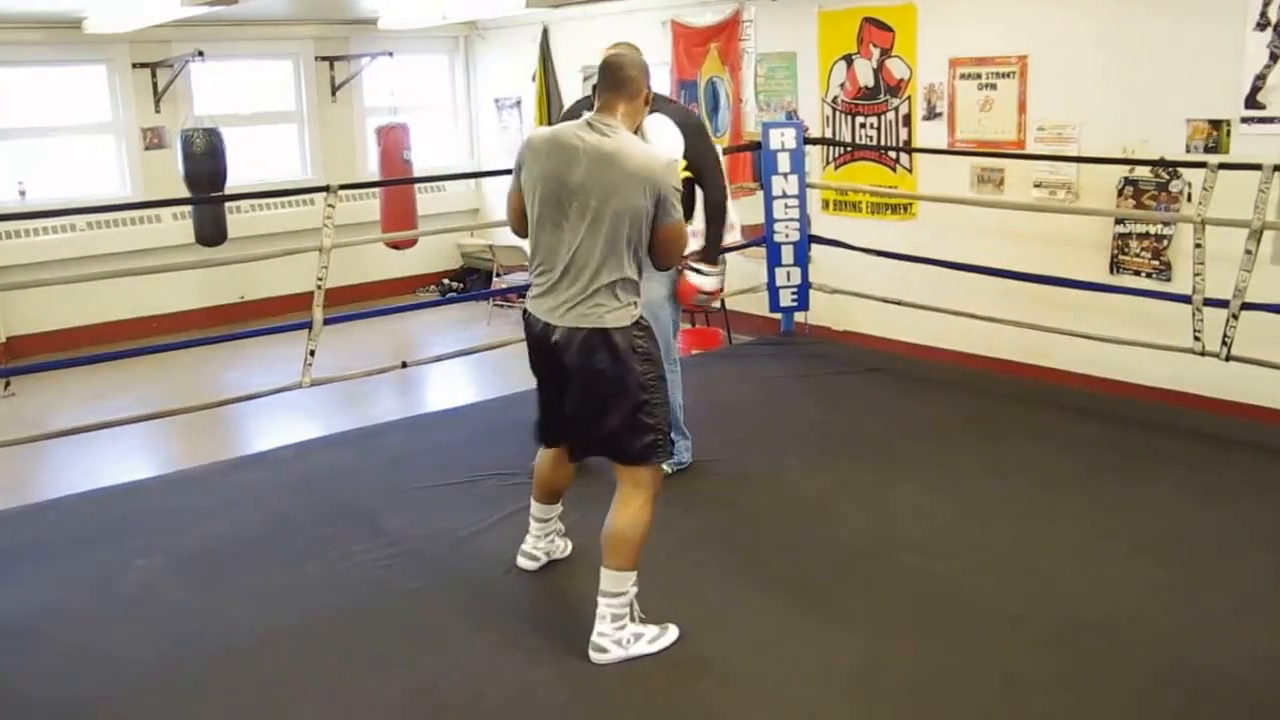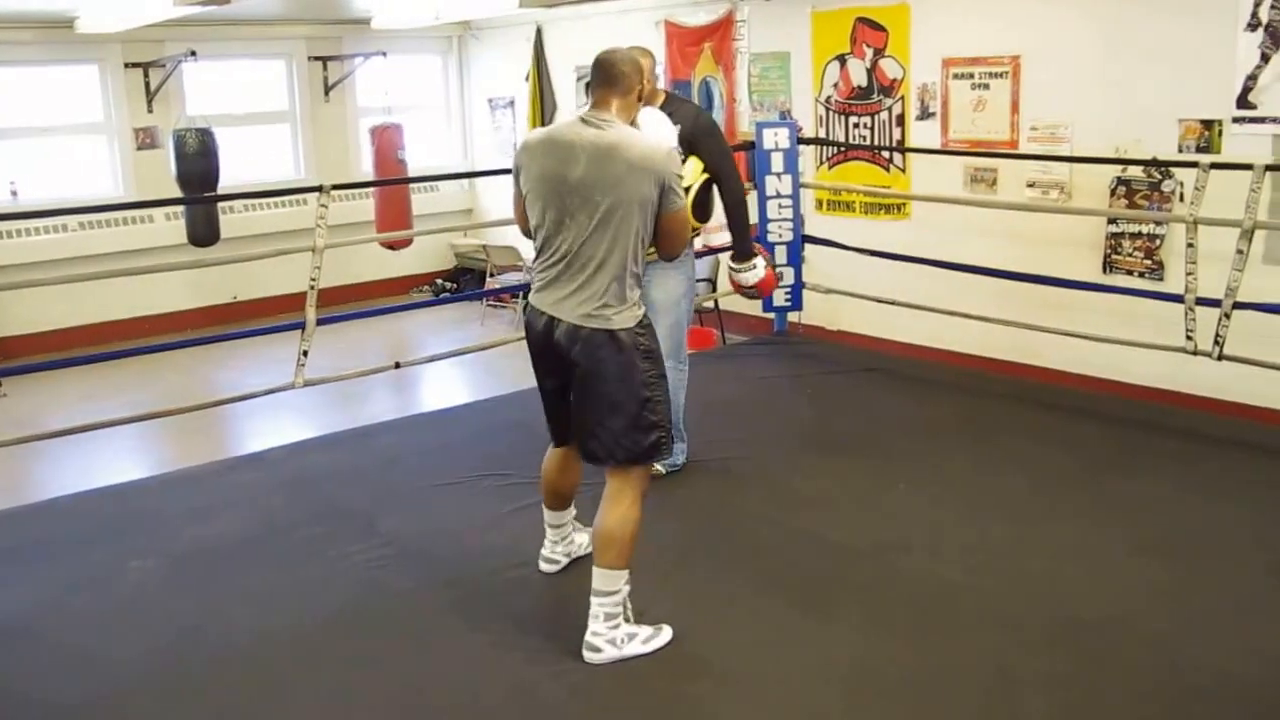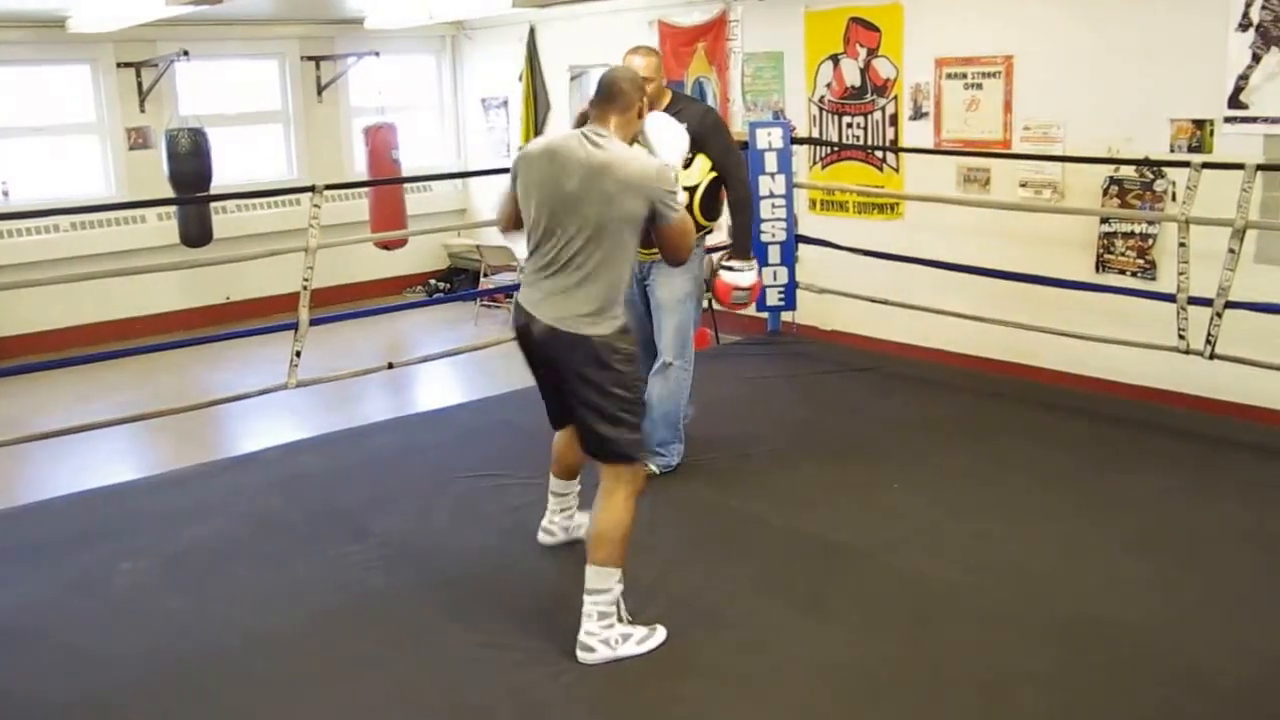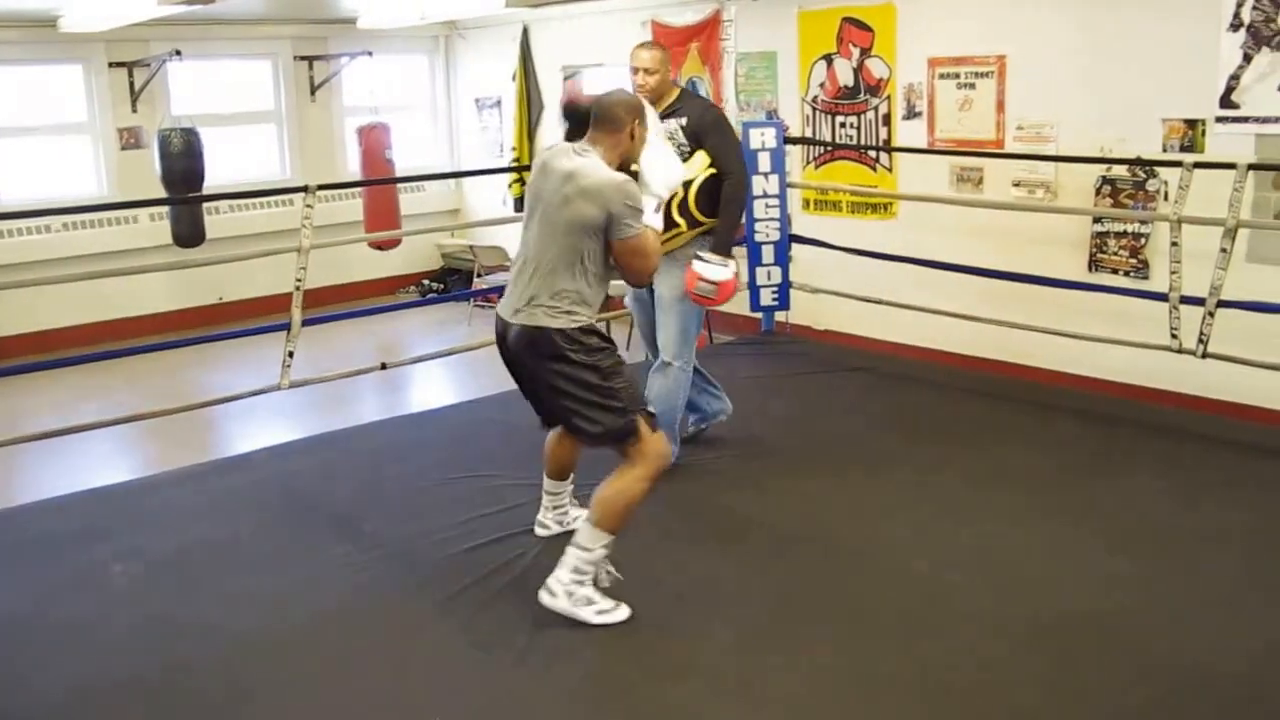
dt=0.2s
person 1, frame 1
left shoulder: (537, 144)
right shoulder: (655, 168)
left elbow: (518, 224)
right elbow: (666, 258)
left hip: (542, 320)
right hip: (607, 333)
left knee: (559, 437)
right knee: (639, 477)
left ankle: (539, 541)
right ankle: (613, 628)
person 1, frame 2
left shoulder: (534, 146)
right shoulder: (656, 158)
right elbow: (673, 247)
left hip: (544, 317)
right hip: (609, 330)
left knee: (568, 439)
right knee: (628, 475)
left ankle: (558, 543)
right ankle: (607, 628)
person 1, frame 3
left shoulder: (542, 154)
right shoulder: (648, 174)
left elbow: (509, 222)
right elbow: (681, 251)
left hip: (533, 319)
right hip: (589, 335)
left knee: (578, 417)
right knee: (624, 474)
left ankle: (560, 517)
right ankle: (601, 626)
person 1, frame 4
left shoulder: (551, 159)
right shoulder: (616, 189)
right elbow: (640, 273)
right wrist: (652, 204)
left hip: (514, 324)
right hip: (560, 335)
left knee: (573, 418)
right knee: (647, 454)
left ankle: (555, 512)
right ankle: (572, 582)
person 2, frame 1
left shoulder: (677, 120)
right shoulder: (583, 113)
left elbow: (714, 186)
left wrist: (709, 256)
left knee: (658, 356)
left ankle: (675, 449)
person 2, frame 2
left shoulder: (690, 120)
left elbow: (731, 183)
left wrist: (744, 249)
left hip: (668, 257)
left knee: (666, 355)
left ankle: (668, 449)
person 2, frame 3
left shoulder: (697, 119)
left elbow: (737, 181)
left wrist: (740, 251)
left knee: (671, 354)
right knee: (643, 349)
left ankle: (661, 450)
right ankle: (663, 417)
person 2, frame 4
left shoulder: (700, 115)
left elbow: (736, 179)
left wrist: (721, 246)
left hip: (683, 251)
left knee: (671, 353)
right knee: (662, 344)
right ankle: (708, 405)
